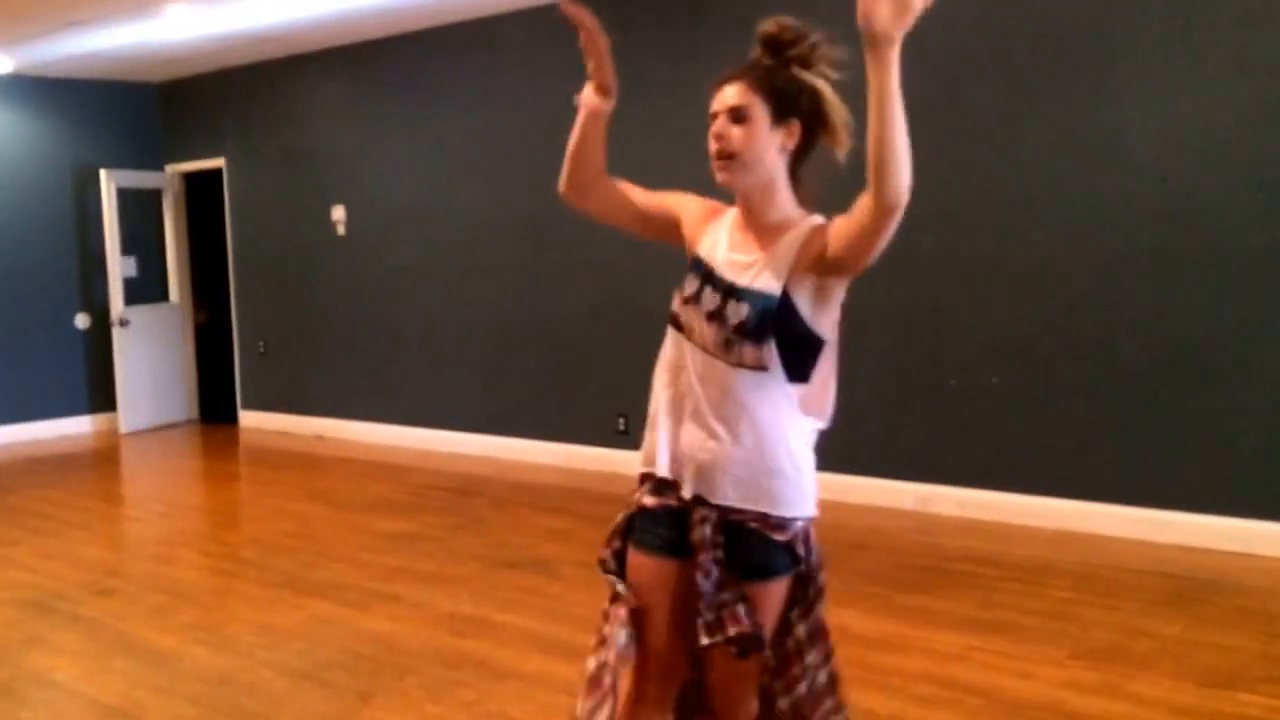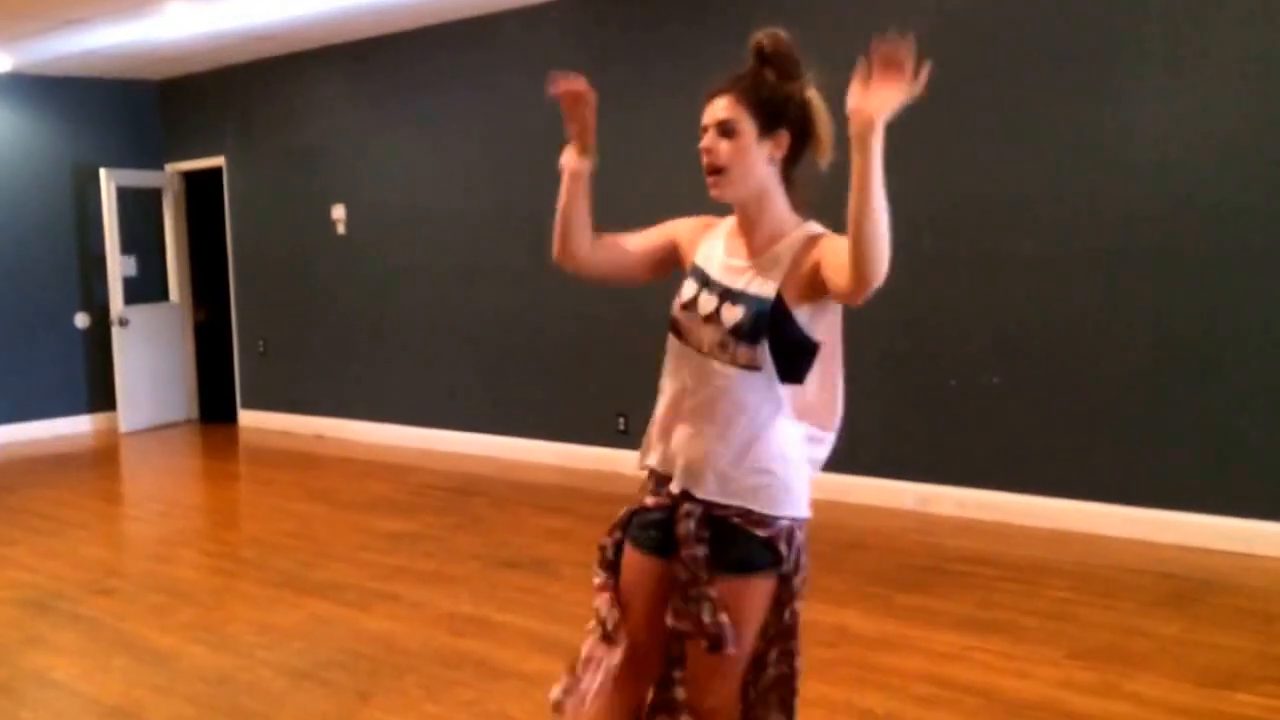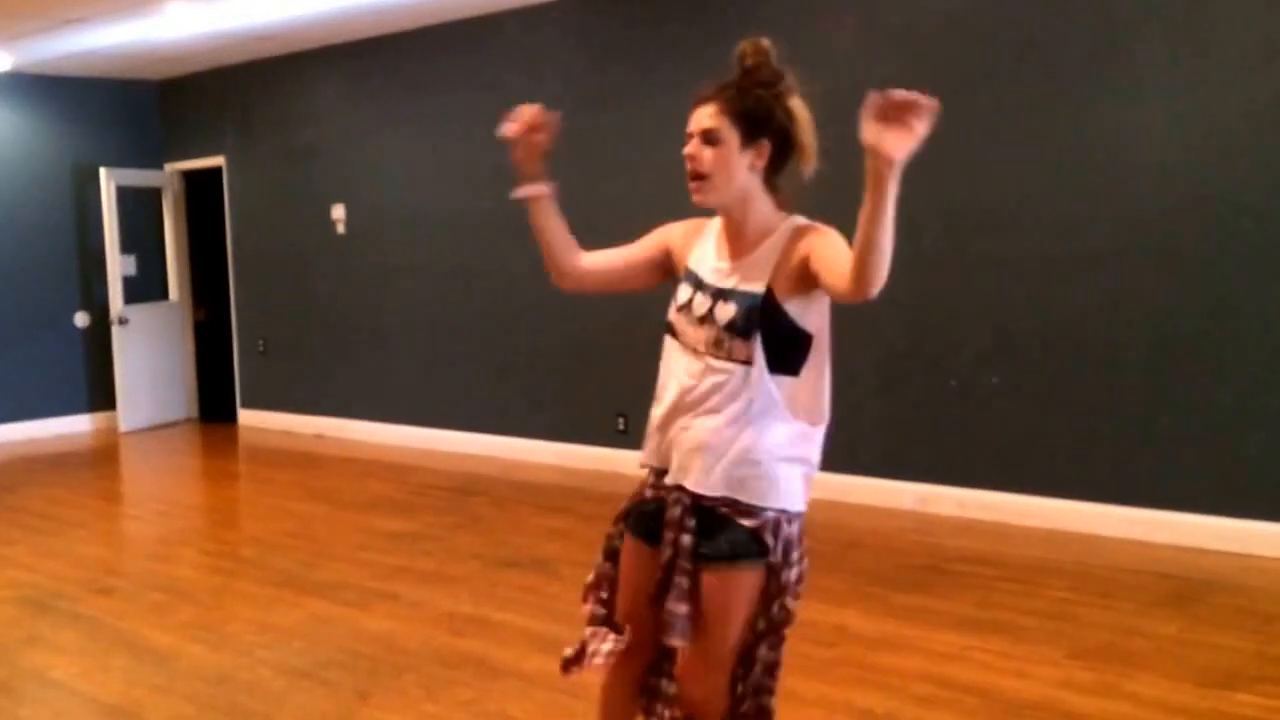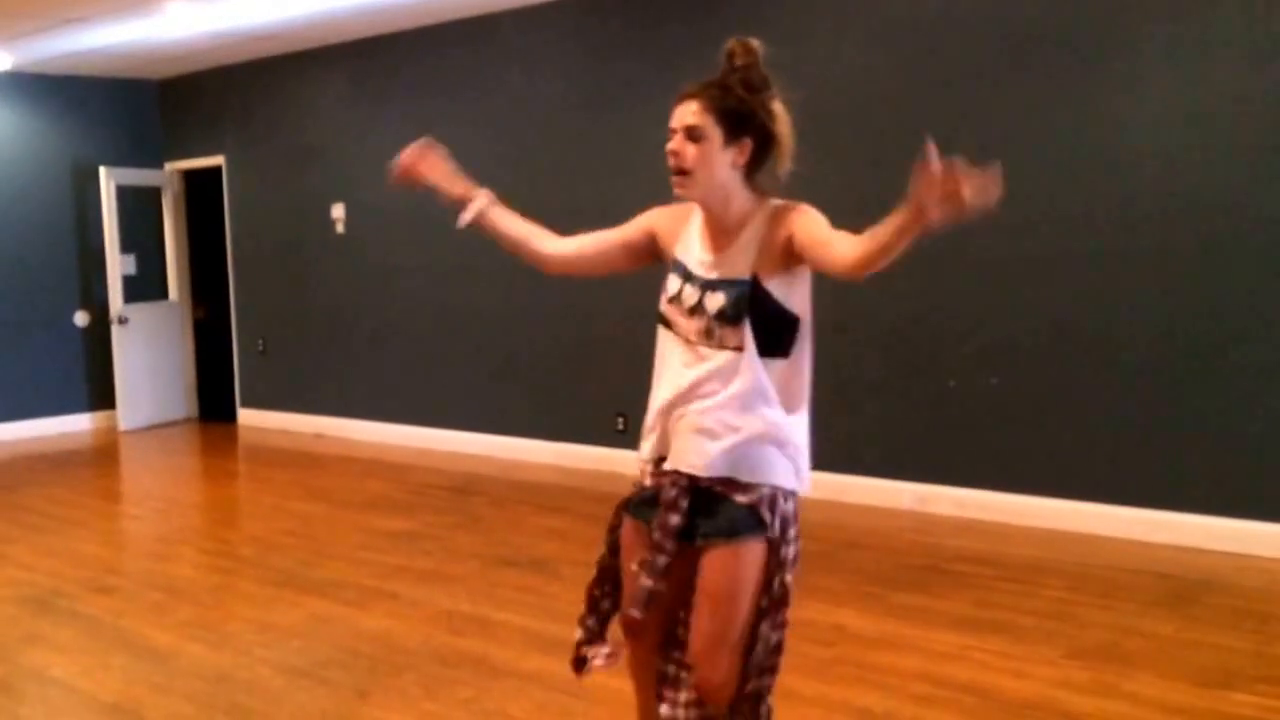
dt=0.1s
person 1, frame 1
left shoulder: (823, 248)
right shoulder: (697, 222)
left elbow: (888, 202)
right elbow: (581, 189)
right wrist: (600, 89)
left hip: (765, 501)
right hip: (671, 486)
right knee: (653, 662)
person 1, frame 2
left shoulder: (815, 254)
right shoulder: (696, 237)
left elbow: (862, 282)
right elbow: (578, 258)
left wrist: (866, 138)
right wrist: (580, 152)
left hip: (759, 500)
right hip: (670, 484)
right knee: (630, 655)
person 1, frame 3
left shoulder: (805, 247)
right shoulder: (685, 240)
left elbow: (861, 283)
right elbow: (571, 270)
left wrist: (884, 171)
right wrist: (535, 178)
left hip: (752, 496)
right hip: (667, 480)
right knee: (632, 638)
person 1, frame 4
left shoulder: (786, 227)
right shoulder: (670, 225)
left elbow: (855, 258)
right elbow: (560, 253)
left wrist: (916, 217)
right wrist: (469, 195)
left hip: (750, 474)
right hip: (667, 463)
left knee: (713, 655)
right knee: (648, 628)
